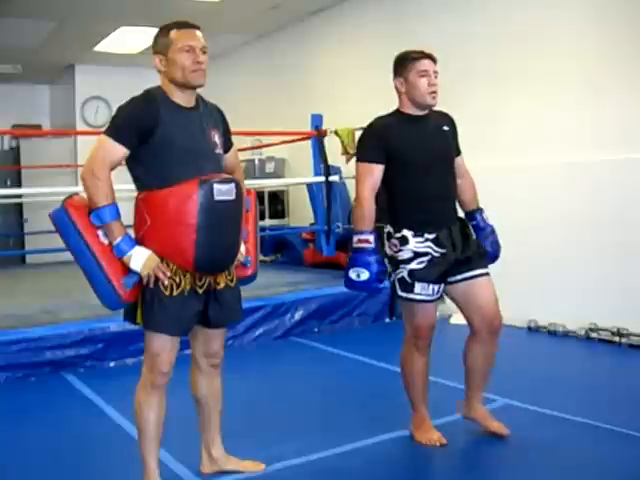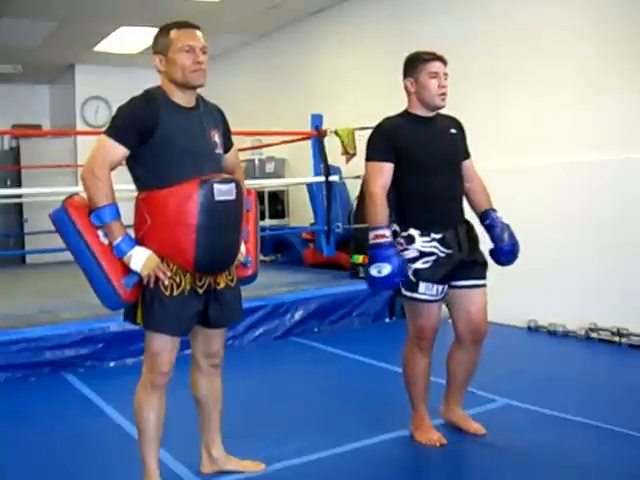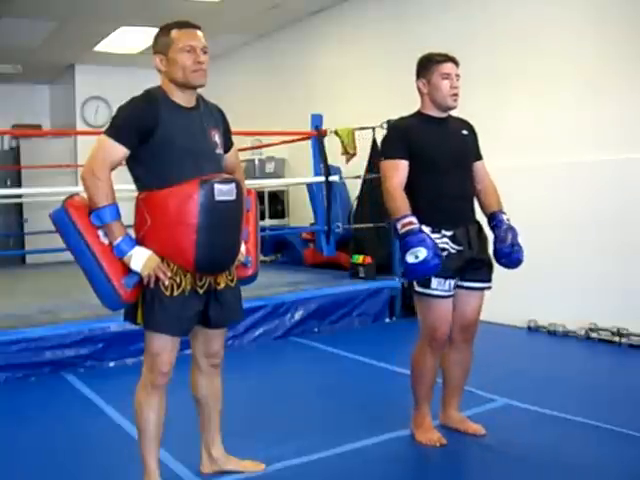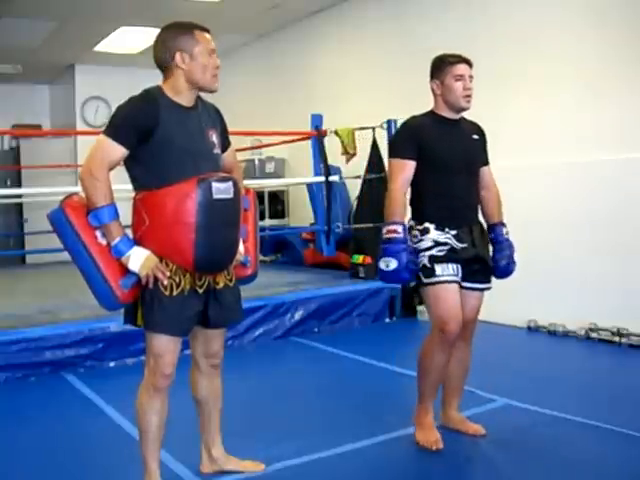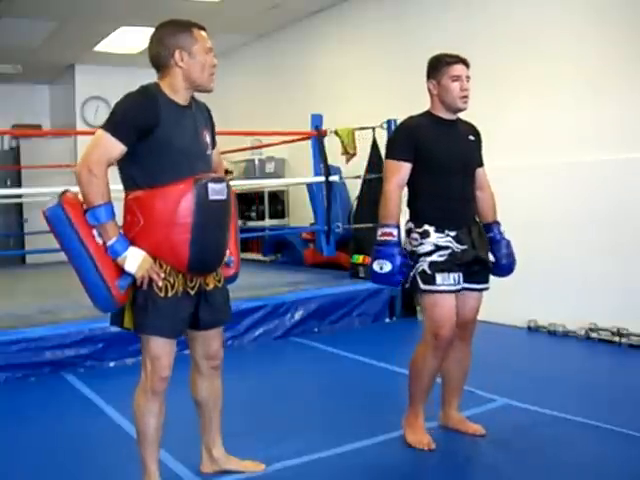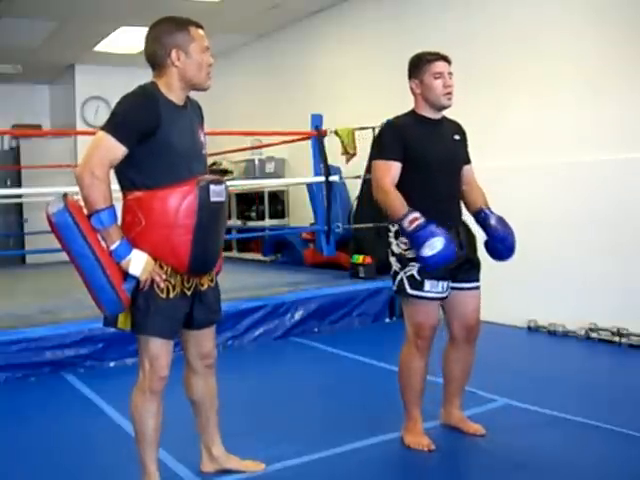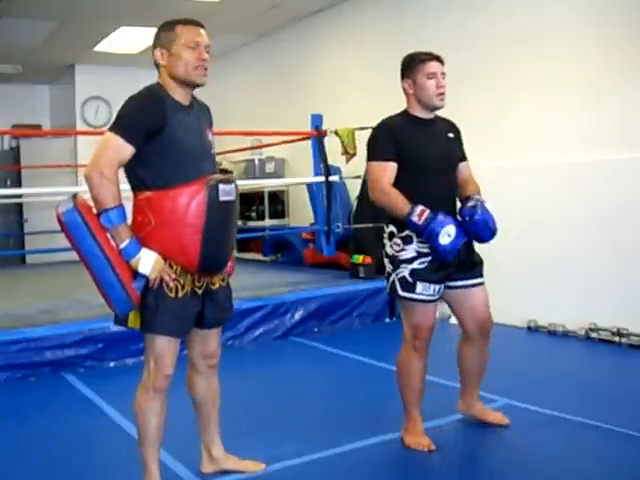
dt=0.3s
person 1, frame 1
left shoulder: (213, 114)
right shoulder: (144, 109)
left elbow: (235, 176)
right elbow: (94, 172)
right wrist: (126, 247)
right hip: (167, 260)
left knee: (210, 357)
right knee: (159, 368)
person 1, frame 2
left shoulder: (214, 115)
right shoulder: (144, 110)
left elbow: (234, 175)
right elbow: (94, 173)
right wrist: (126, 247)
right hip: (167, 261)
left knee: (210, 358)
right knee: (159, 368)
person 1, frame 3
left shoulder: (214, 115)
right shoulder: (144, 110)
left elbow: (235, 175)
right elbow: (94, 172)
right wrist: (126, 247)
right hip: (168, 261)
left knee: (210, 357)
right knee: (159, 368)
person 1, frame 4
left shoulder: (211, 114)
right shoulder: (144, 109)
left elbow: (233, 175)
right elbow: (93, 172)
right wrist: (125, 247)
right hip: (167, 262)
left knee: (210, 358)
right knee: (162, 369)
person 1, frame 5
left shoulder: (201, 113)
right shoulder: (142, 105)
right elbow: (90, 169)
right wrist: (119, 247)
right hip: (160, 263)
left knee: (210, 359)
right knee: (157, 372)
person 1, frame 6
left shoulder: (192, 111)
right shoulder: (141, 106)
right elbow: (90, 172)
right wrist: (122, 250)
right hip: (157, 263)
left knee: (204, 360)
right knee: (155, 373)
person 1, frame 7
left shoulder: (201, 111)
right shoulder: (148, 106)
right elbow: (99, 172)
right wrist: (132, 249)
right hip: (166, 262)
left knee: (207, 359)
right knee: (160, 371)
person 2, frame 1
left shoulder: (445, 124)
right shoulder: (380, 132)
right elbow: (365, 192)
left wrist: (479, 220)
right wrist: (363, 245)
left hip: (455, 234)
right hip: (412, 244)
left knee: (489, 322)
right knee: (420, 336)
left ankle: (474, 404)
right ankle: (420, 419)
person 2, frame 2
left shoulder: (453, 127)
right shoulder: (390, 131)
left elbow: (469, 179)
right elbow: (376, 189)
left wrist: (493, 221)
right wrist: (382, 241)
left hip: (461, 239)
right hip: (418, 244)
left knee: (474, 332)
right knee: (423, 336)
left ankle: (453, 408)
right ankle: (419, 418)
person 2, frame 3
left shoulder: (465, 129)
right shoulder: (403, 131)
left elbow: (481, 181)
right elbow: (393, 186)
left wrist: (500, 222)
right wrist: (410, 231)
left hip: (470, 239)
right hip: (431, 241)
left knee: (464, 333)
right knee: (436, 335)
left ankle: (451, 411)
right ankle: (421, 417)
person 2, frame 4
left shoulder: (475, 132)
right shoulder: (415, 129)
left elbow: (487, 187)
right elbow: (397, 186)
left wrist: (499, 233)
right wrist: (394, 236)
left hip: (472, 238)
right hip: (432, 237)
left knee: (465, 331)
right knee: (447, 326)
left ankle: (452, 411)
right ankle: (423, 412)
person 2, frame 5
left shoulder: (471, 133)
right shoulder: (411, 130)
right elbow: (392, 188)
left wrist: (495, 233)
right wrist: (387, 240)
left hip: (471, 239)
right hip: (432, 240)
left knee: (463, 332)
right knee: (440, 333)
left ankle: (451, 412)
right ankle: (414, 417)
person 2, frame 6
left shoulder: (455, 131)
right shoulder: (396, 130)
right elbow: (382, 187)
left wrist: (487, 217)
right wrist: (414, 227)
left hip: (457, 240)
right hip: (419, 244)
left knee: (466, 331)
right knee: (421, 335)
left ankle: (451, 410)
right ankle: (412, 423)
person 2, frame 7
left shoulder: (449, 129)
right shoulder: (389, 131)
left elbow: (464, 178)
right elbow: (379, 190)
left wrist: (474, 203)
right wrist: (423, 220)
left hip: (455, 241)
right hip: (413, 245)
left knee: (480, 325)
right knee: (419, 336)
left ankle: (471, 400)
right ankle: (413, 423)
